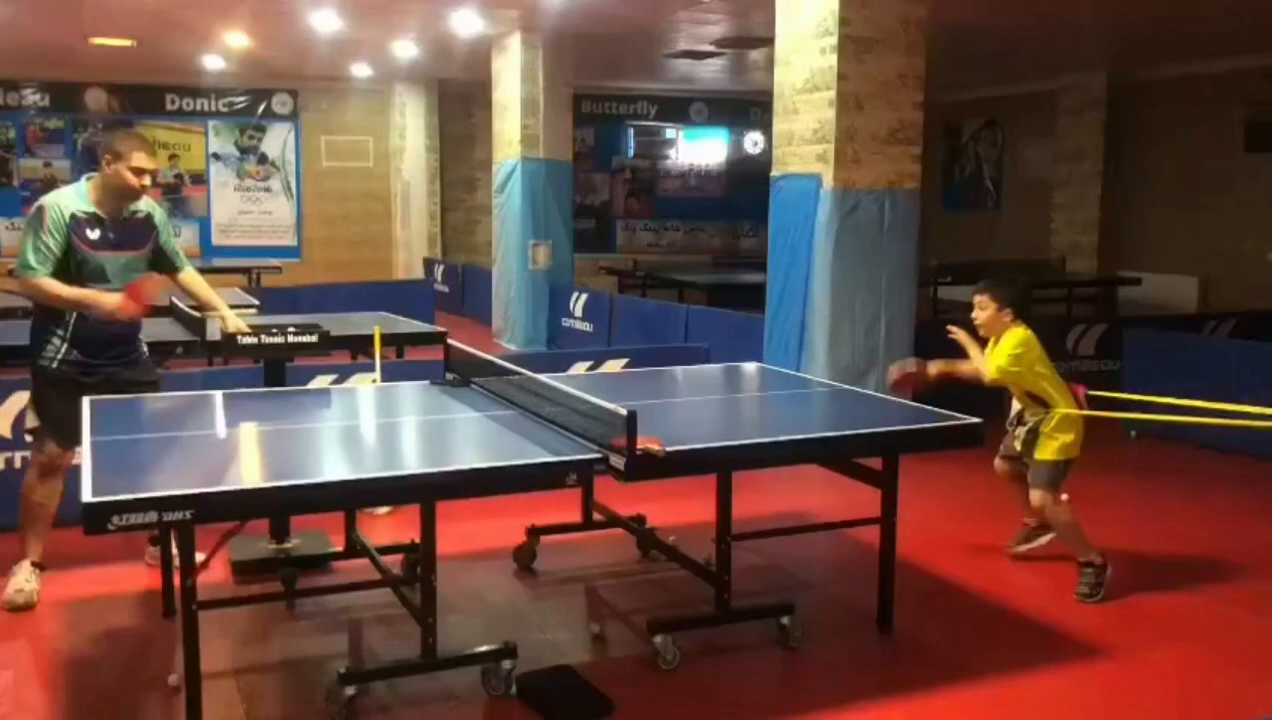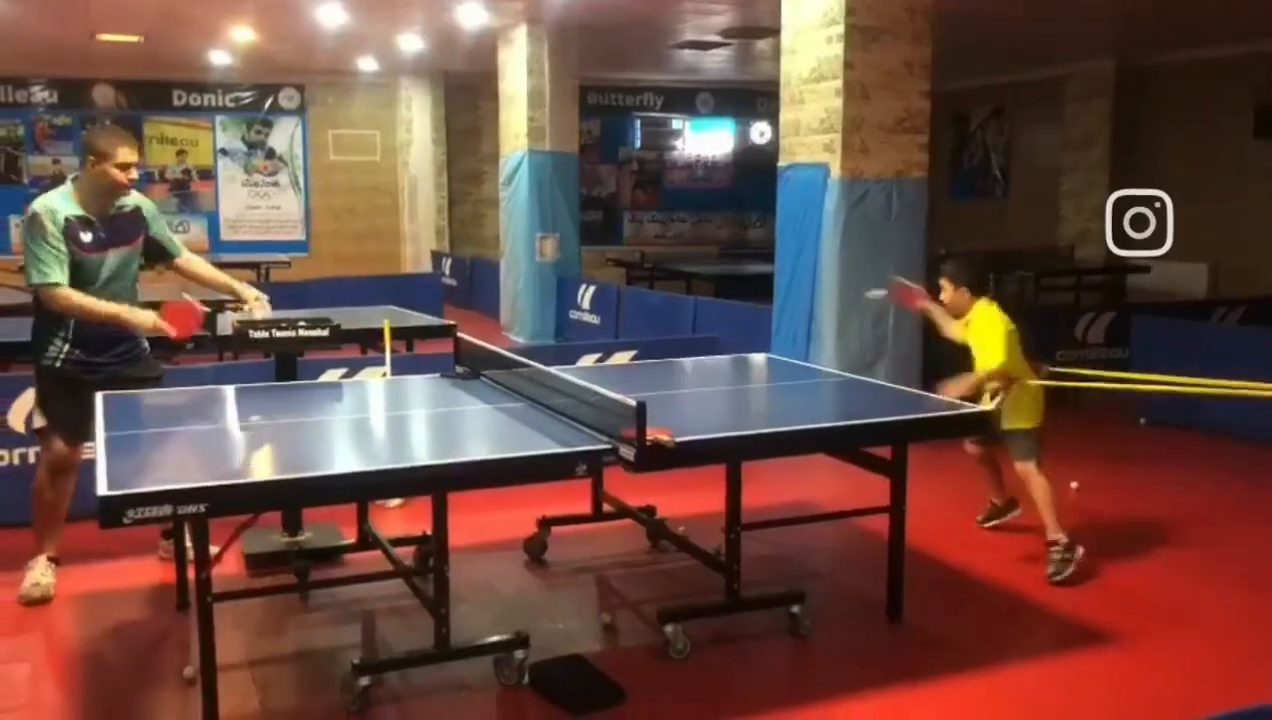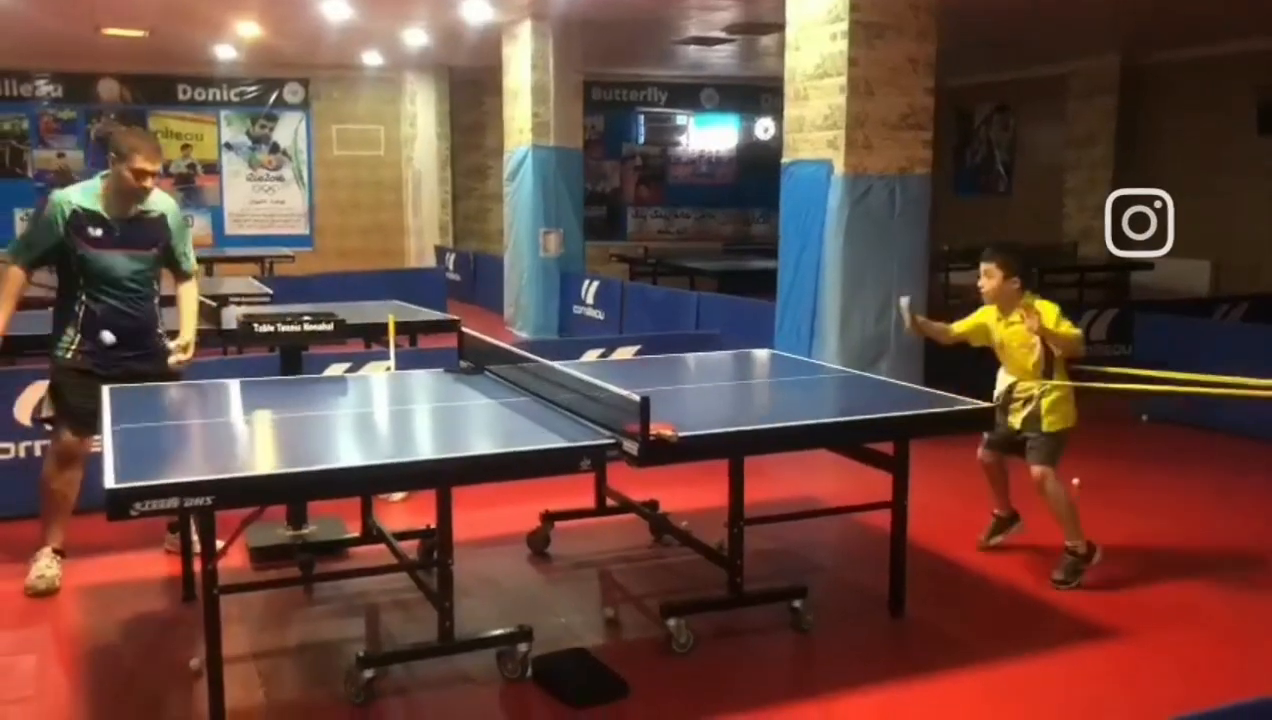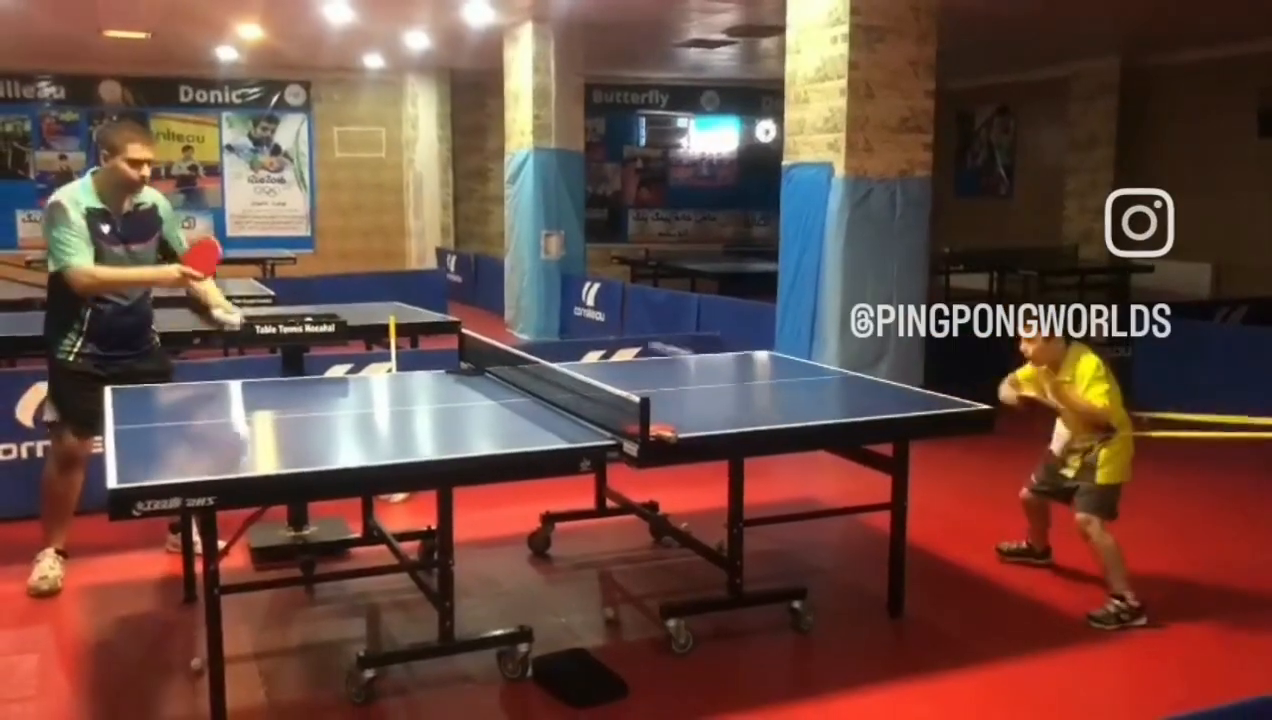
dt=0.4s
person 1, frame 1
left shoulder: (150, 214)
right shoulder: (57, 209)
left elbow: (180, 268)
left wrist: (223, 310)
right wrist: (97, 299)
left hip: (126, 354)
right hip: (65, 357)
right knee: (51, 456)
left ankle: (162, 541)
person 1, frame 2
left shoulder: (137, 208)
right shoulder: (48, 215)
left elbow: (179, 257)
right elbow: (51, 293)
left wrist: (237, 288)
right wrist: (126, 315)
left hip: (130, 353)
right hip: (70, 356)
right knee: (59, 455)
left ankle: (171, 535)
right ankle: (44, 557)
person 1, frame 3
left shoulder: (166, 212)
right shoulder: (66, 205)
left elbow: (185, 274)
left wrist: (187, 330)
left hip: (146, 348)
right hip: (83, 350)
right knee: (68, 445)
left ankle: (179, 528)
right ankle: (51, 549)
person 1, frame 4
left shoulder: (154, 204)
right shoulder: (67, 205)
left elbow: (184, 257)
right elbow: (78, 277)
left wrist: (213, 298)
right wrist: (158, 275)
left hip: (139, 346)
right hip: (81, 351)
right knee: (69, 447)
left ankle: (181, 528)
right ankle: (52, 550)
person 2, frame 1
left shoulder: (1019, 339)
right shoulder: (1002, 339)
left elbow: (991, 373)
right elbow: (981, 369)
left wrist: (969, 343)
right wrist: (944, 366)
left hip: (1055, 424)
right hip: (1030, 417)
left knee: (1042, 501)
right knee: (1004, 466)
left ankle: (1094, 563)
right ankle: (1038, 525)
person 2, frame 2
left shoulder: (991, 318)
right shoulder: (972, 316)
left elbow: (999, 367)
right elbow: (956, 334)
left wrist: (965, 384)
right wrist: (928, 307)
left hip: (1017, 398)
right hip: (995, 396)
left knee: (1026, 468)
right knee: (977, 448)
left ankle: (1061, 543)
right ankle: (1003, 503)
person 2, frame 3
left shoulder: (1045, 310)
right shoulder: (989, 315)
left elbow: (1077, 349)
right elbow: (948, 335)
left wrist: (1044, 332)
right wrist: (922, 326)
left hip: (1047, 402)
right hip: (1013, 395)
left knee: (1042, 473)
right knee: (988, 456)
left ankle: (1080, 548)
right ankle: (1005, 516)
person 2, frame 4
left shoulder: (1088, 366)
right shoulder: (1039, 368)
left elbow: (1104, 417)
right elbow: (1011, 381)
left wrist: (1061, 400)
right wrist: (1008, 389)
left hip: (1107, 450)
right hip: (1070, 444)
left knee: (1087, 522)
right knee: (1032, 497)
left ankle: (1125, 601)
right ankle: (1037, 548)
